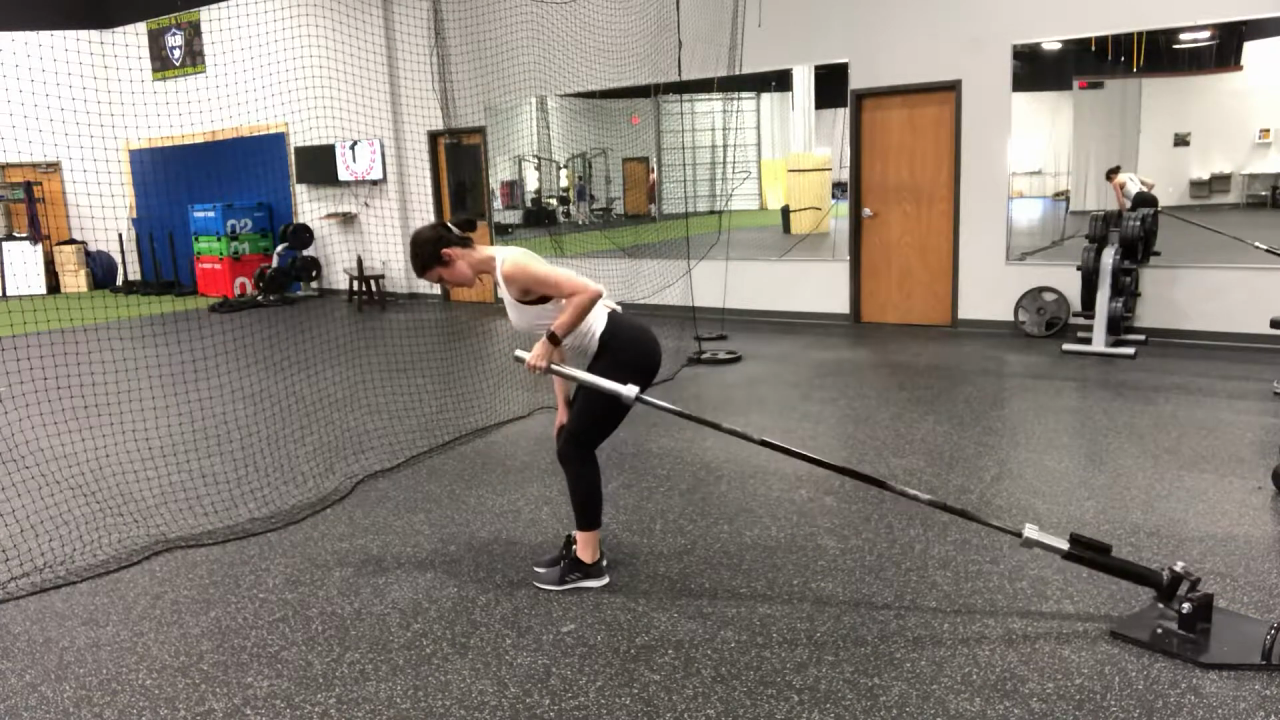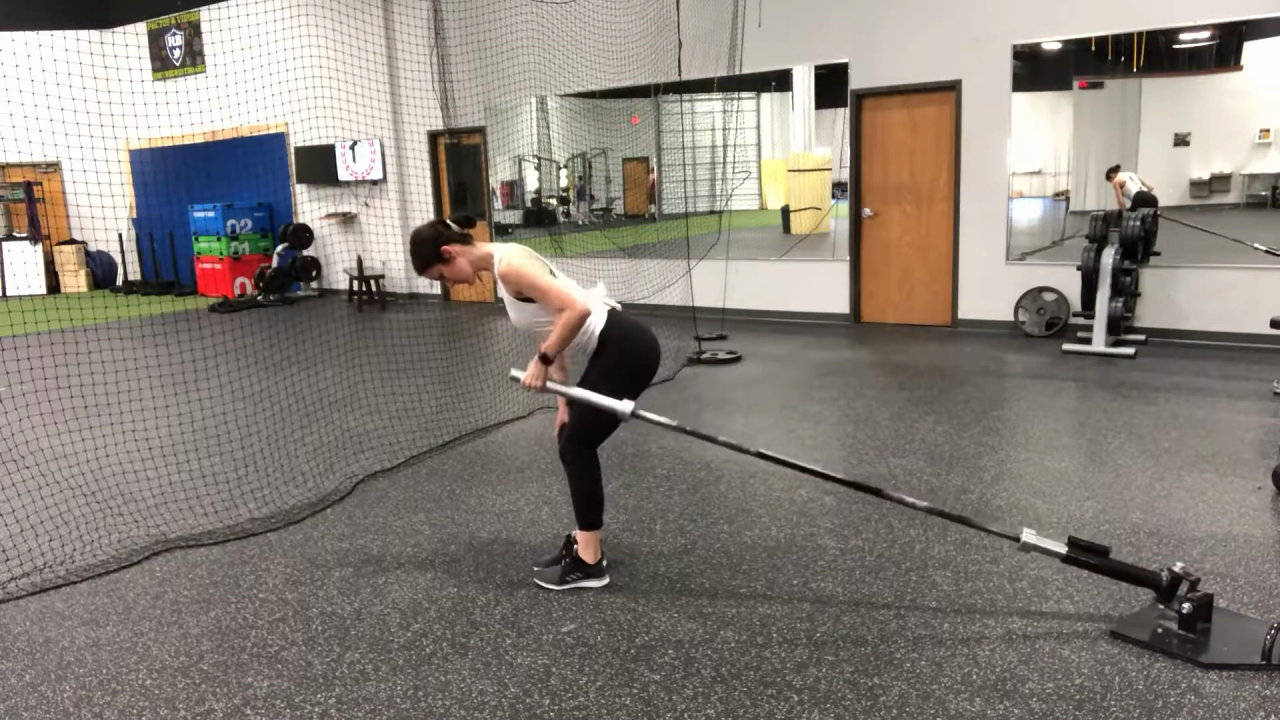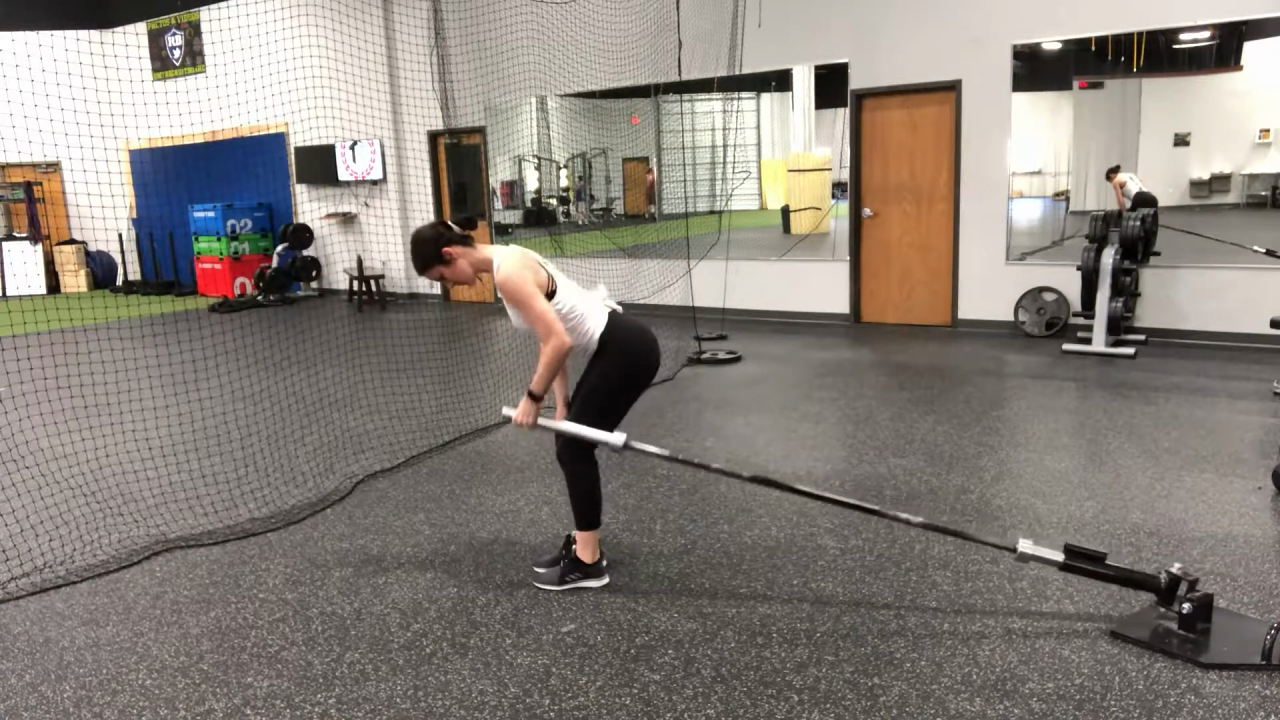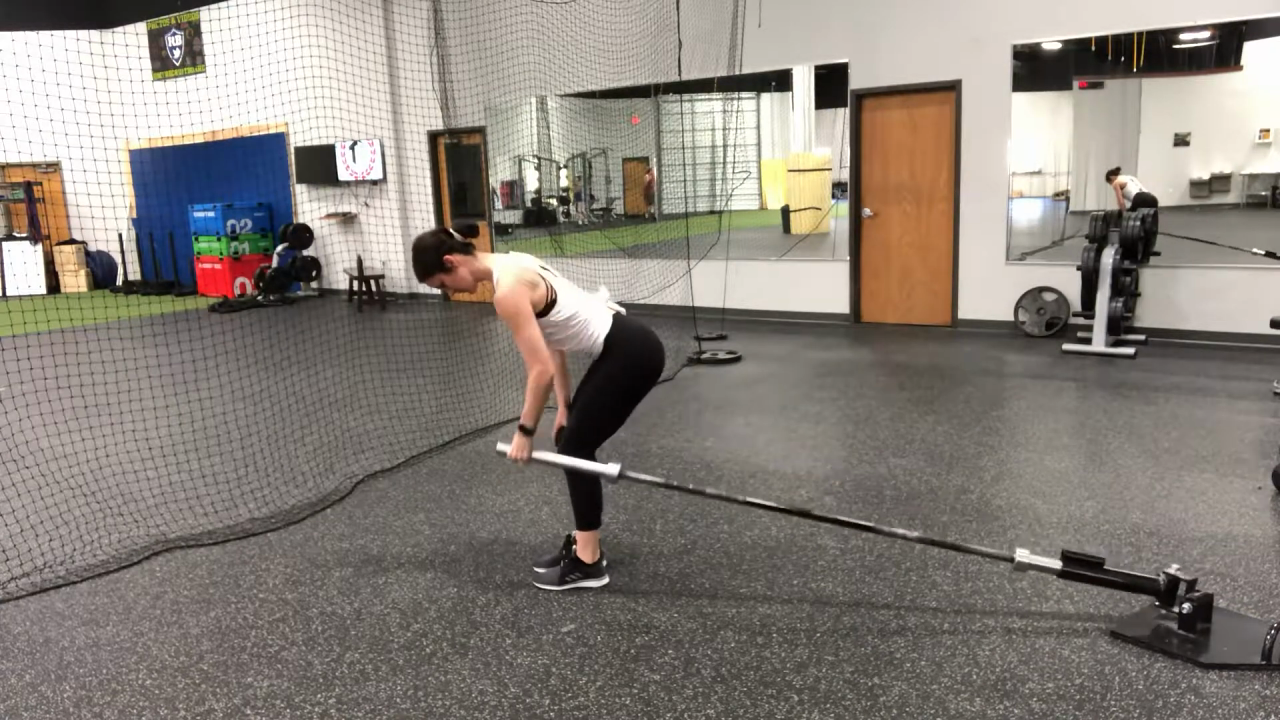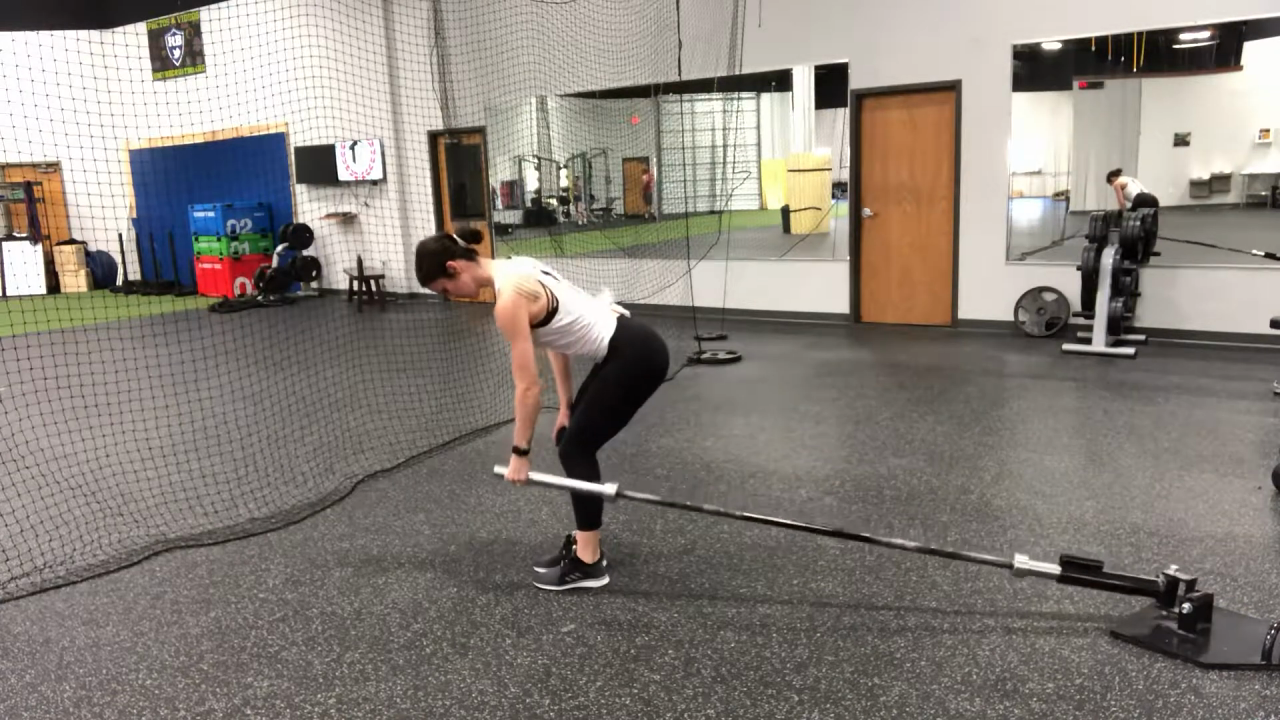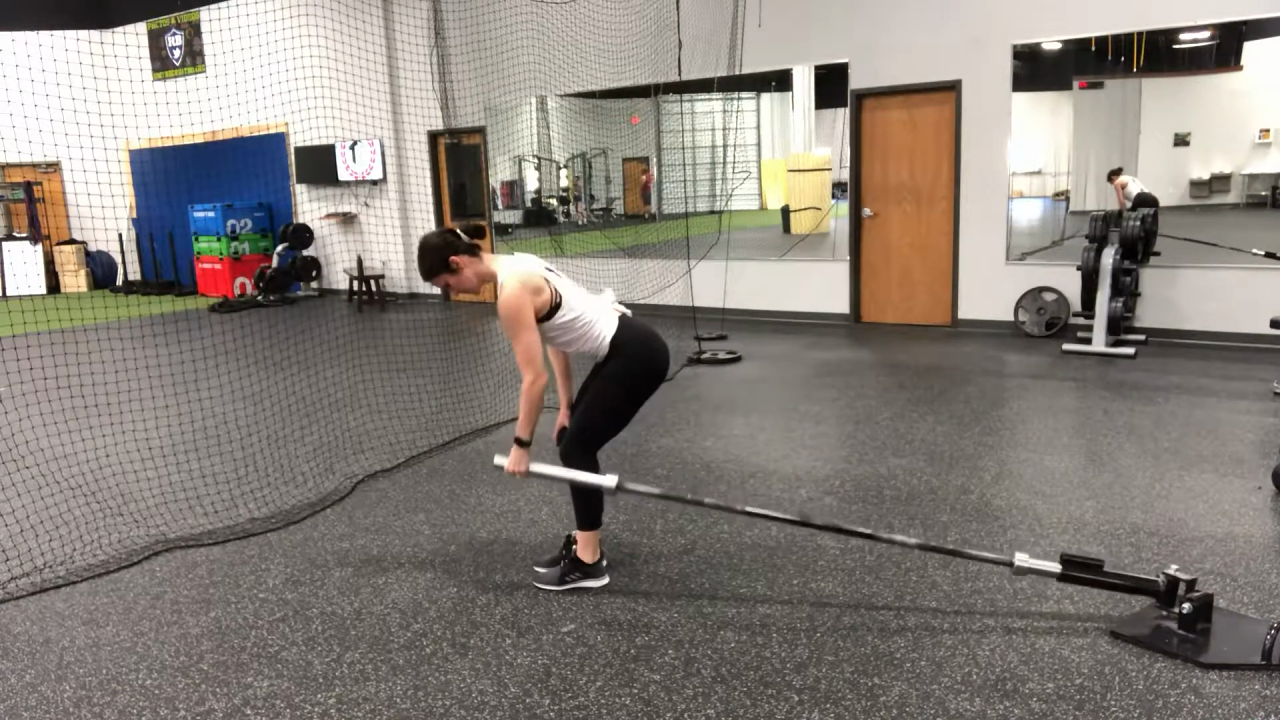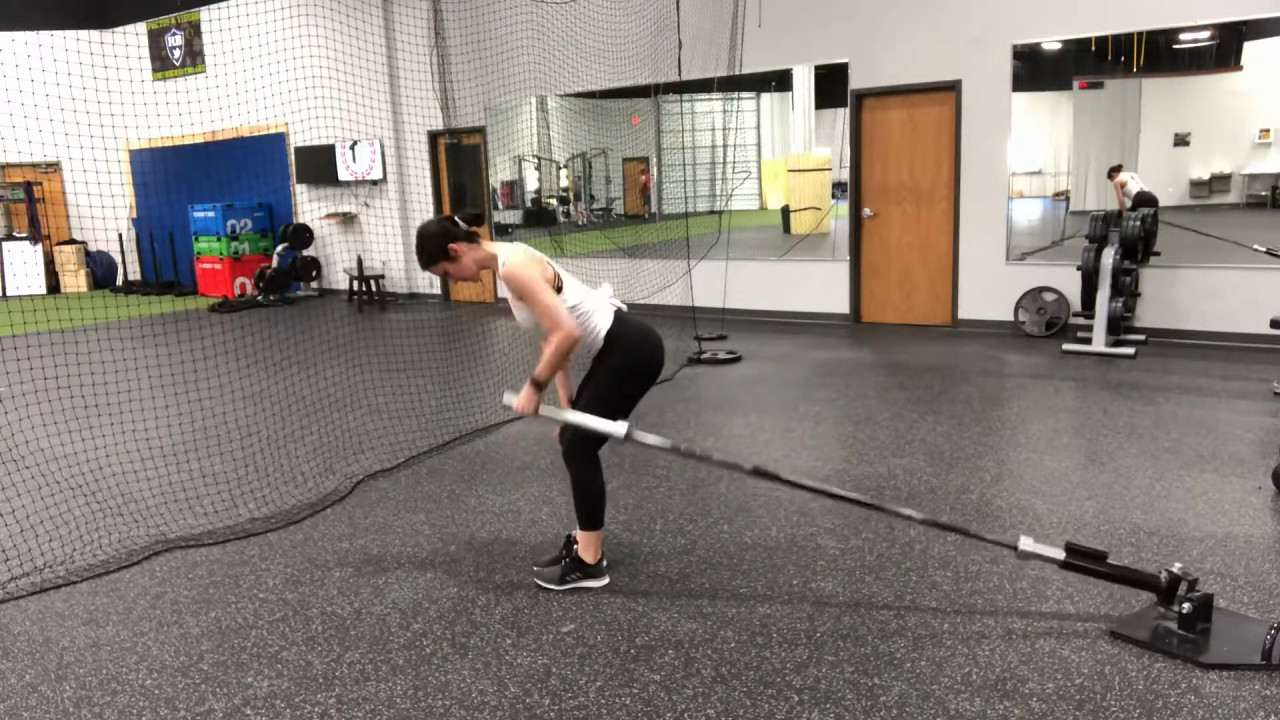
dt=0.2s
person 1, frame 1
left shoulder: (511, 266)
right shoulder: (504, 269)
left elbow: (589, 292)
right elbow: (553, 321)
left wrist: (547, 342)
right wrist: (564, 403)
left hip: (627, 350)
right hip: (615, 348)
left knee: (575, 448)
right knee: (572, 443)
left ankle: (588, 563)
right ankle: (583, 544)
person 1, frame 2
left shoulder: (509, 266)
right shoulder: (506, 263)
left elbow: (576, 310)
right elbow: (550, 328)
left wrist: (541, 362)
right wrist: (564, 401)
left hip: (626, 349)
right hip: (616, 345)
left knee: (576, 447)
right knee: (572, 442)
left ankle: (589, 563)
right ankle: (583, 544)
person 1, frame 3
left shoulder: (508, 273)
right shoulder: (509, 261)
left elbow: (559, 342)
right elbow: (553, 335)
left wrist: (532, 399)
right wrist: (562, 403)
left hip: (627, 351)
right hip: (617, 346)
left knee: (574, 448)
right knee: (570, 442)
left ankle: (588, 563)
right ankle: (583, 543)
person 1, frame 4
left shoulder: (508, 289)
right shoulder: (511, 265)
left elbow: (539, 371)
right elbow: (553, 335)
left wrist: (524, 432)
right wrist: (564, 406)
left hip: (632, 354)
right hip: (621, 346)
left knee: (575, 447)
right knee: (570, 439)
left ankle: (588, 562)
right ankle: (583, 542)
person 1, frame 5
left shoulder: (509, 299)
right shoulder: (515, 269)
left elbow: (527, 386)
left wrist: (520, 453)
right wrist: (566, 407)
left hip: (636, 356)
right hip: (624, 347)
left knee: (576, 448)
right knee: (571, 439)
left ankle: (588, 562)
right ankle: (583, 544)
person 1, frame 6
left shoulder: (512, 291)
right shoulder: (516, 268)
left elbow: (535, 380)
left wrist: (521, 446)
right wrist: (566, 407)
left hip: (636, 355)
right hip: (624, 349)
left knee: (579, 449)
right knee: (571, 442)
left ankle: (588, 563)
right ankle: (583, 543)
person 1, frame 7
left shoulder: (513, 267)
right shoulder: (511, 261)
left elbow: (567, 333)
right elbow: (558, 332)
left wrist: (535, 388)
right wrist: (566, 401)
left hip: (631, 350)
right hip: (618, 346)
left knee: (579, 447)
right knee: (574, 441)
left ankle: (589, 563)
right ankle: (584, 542)
